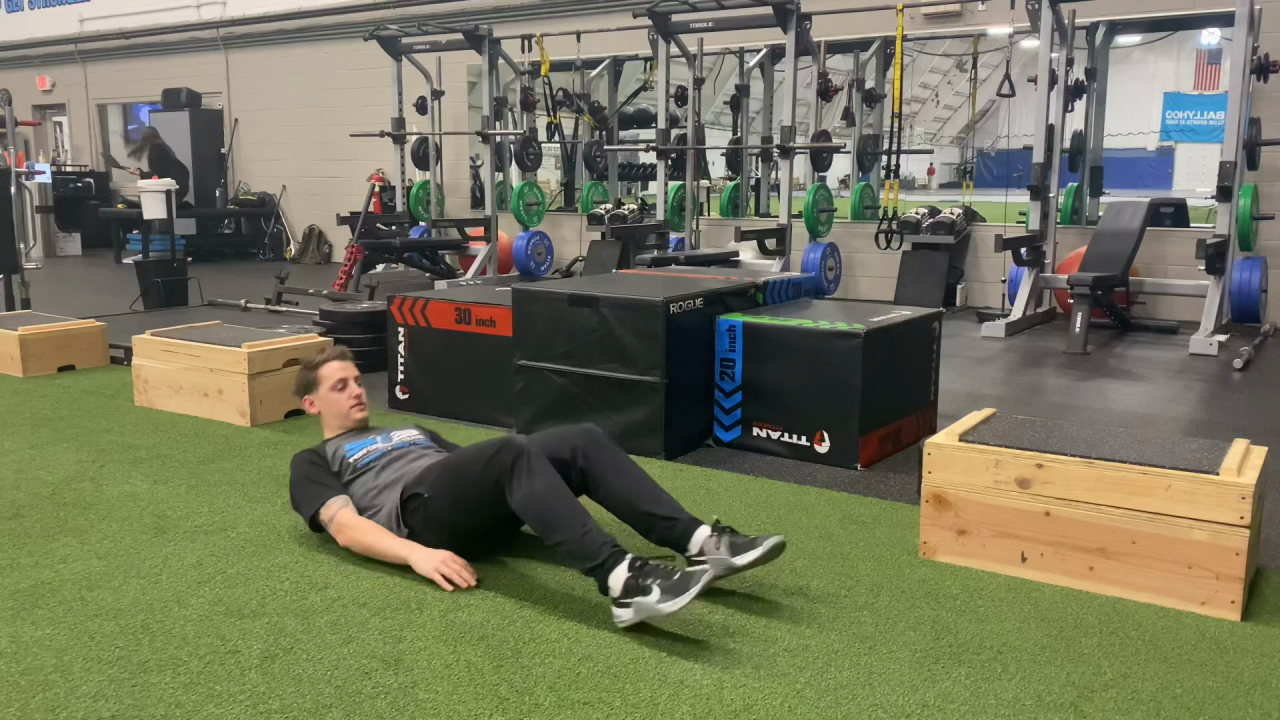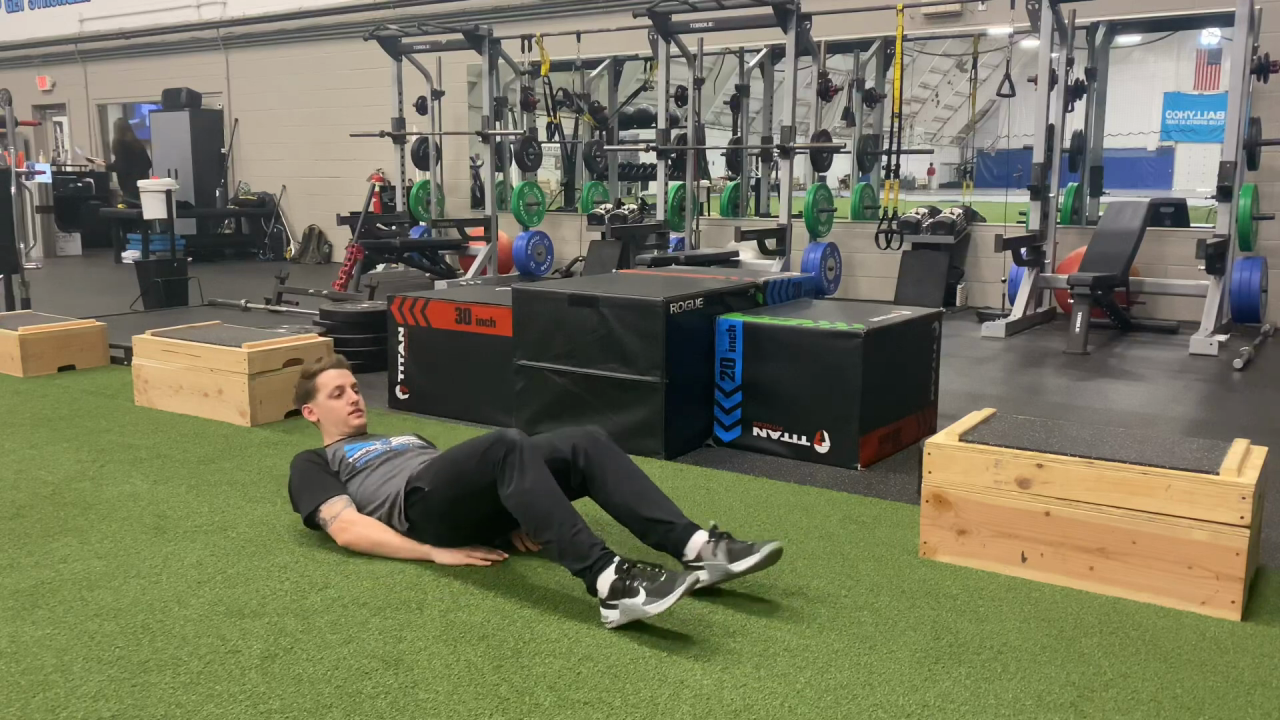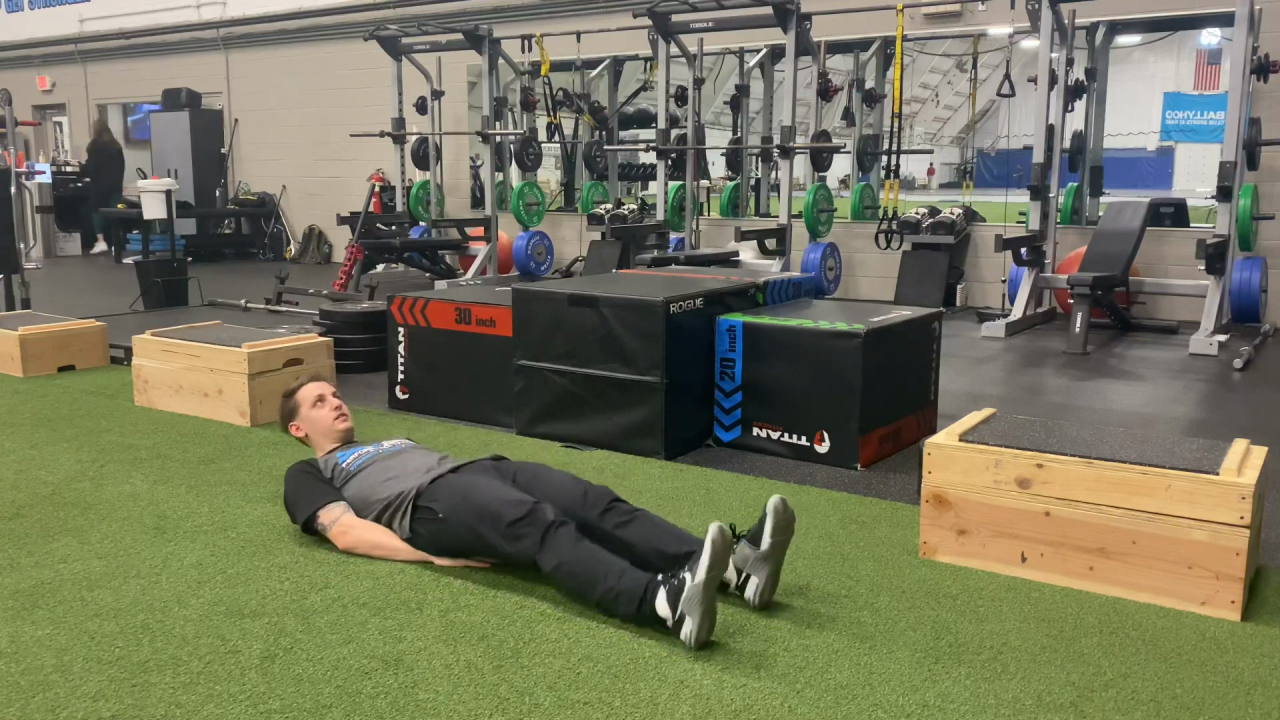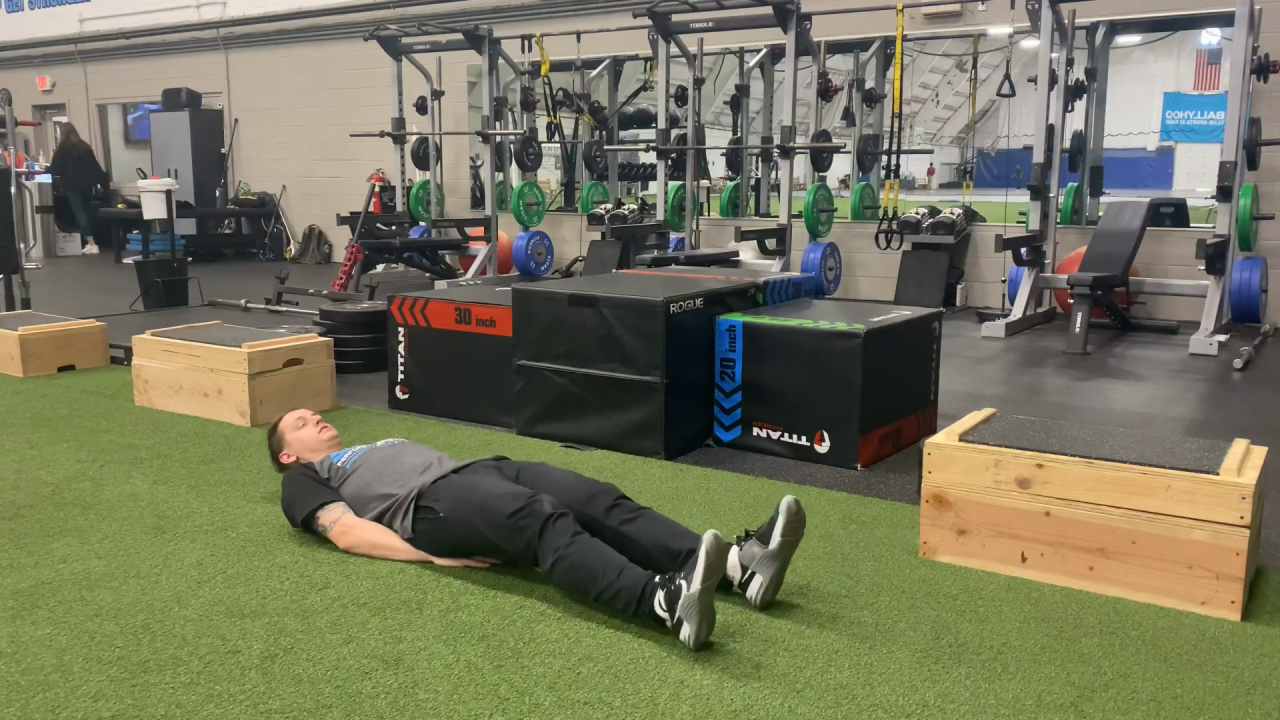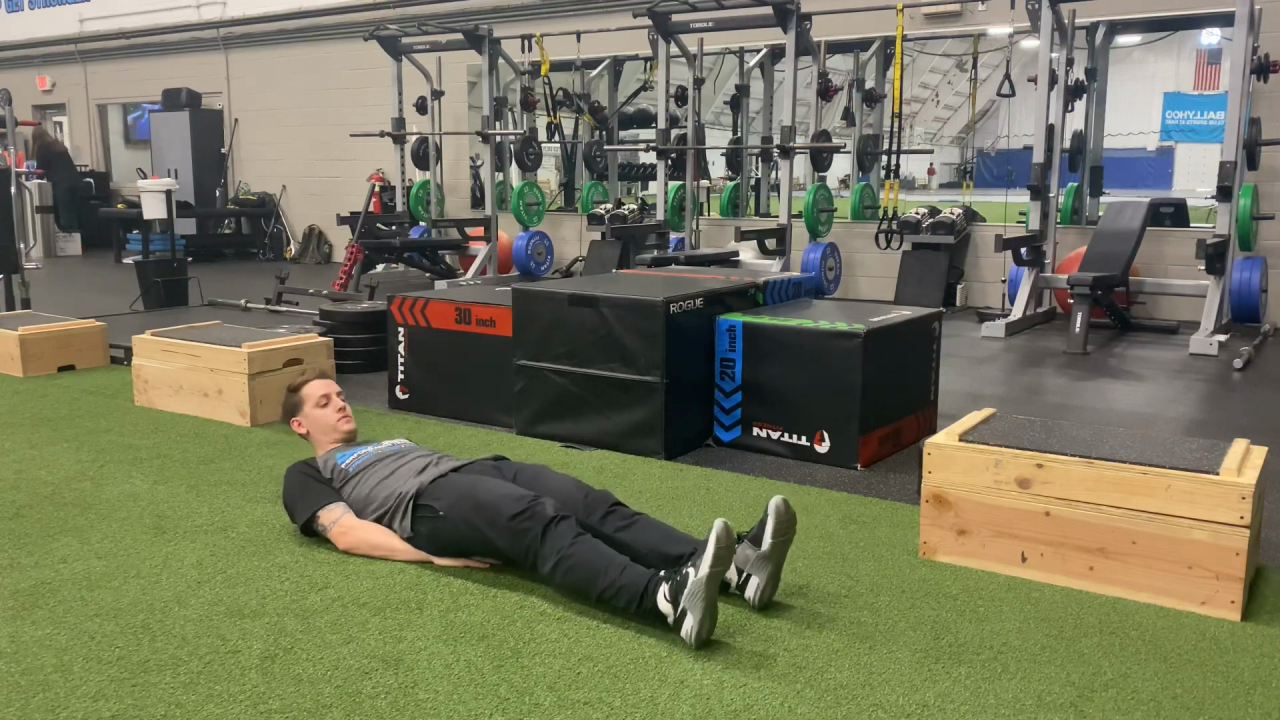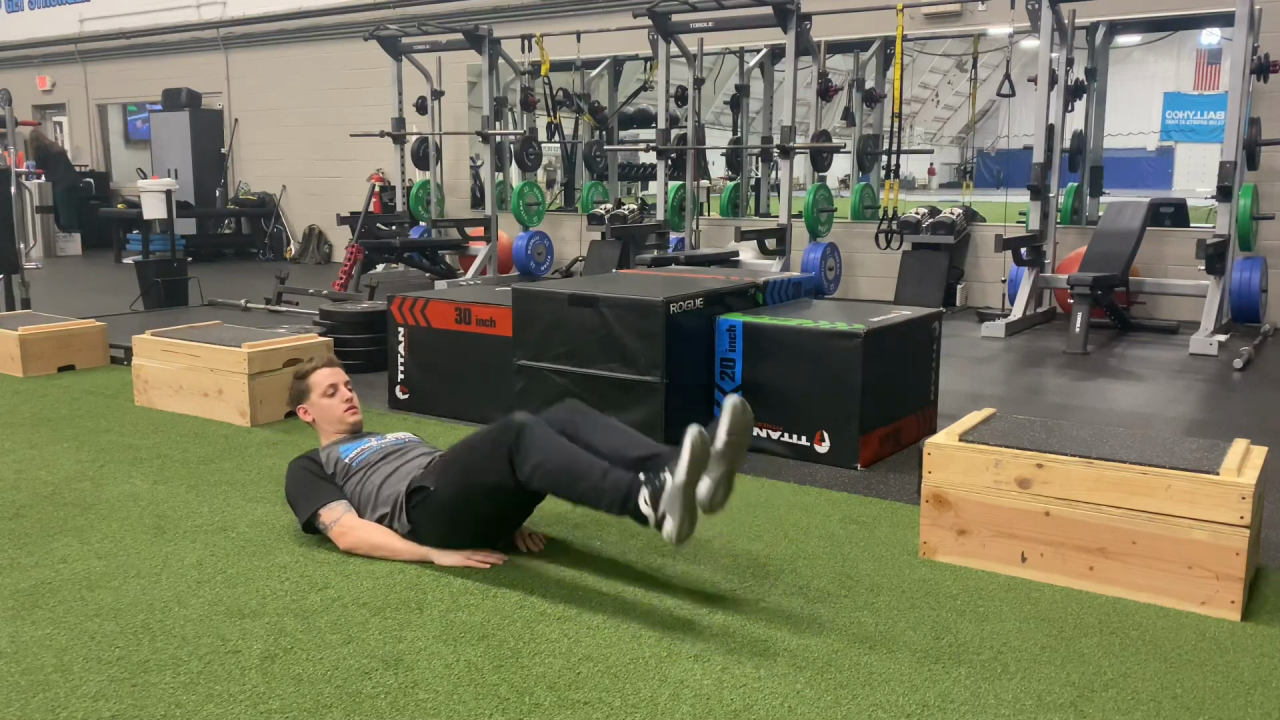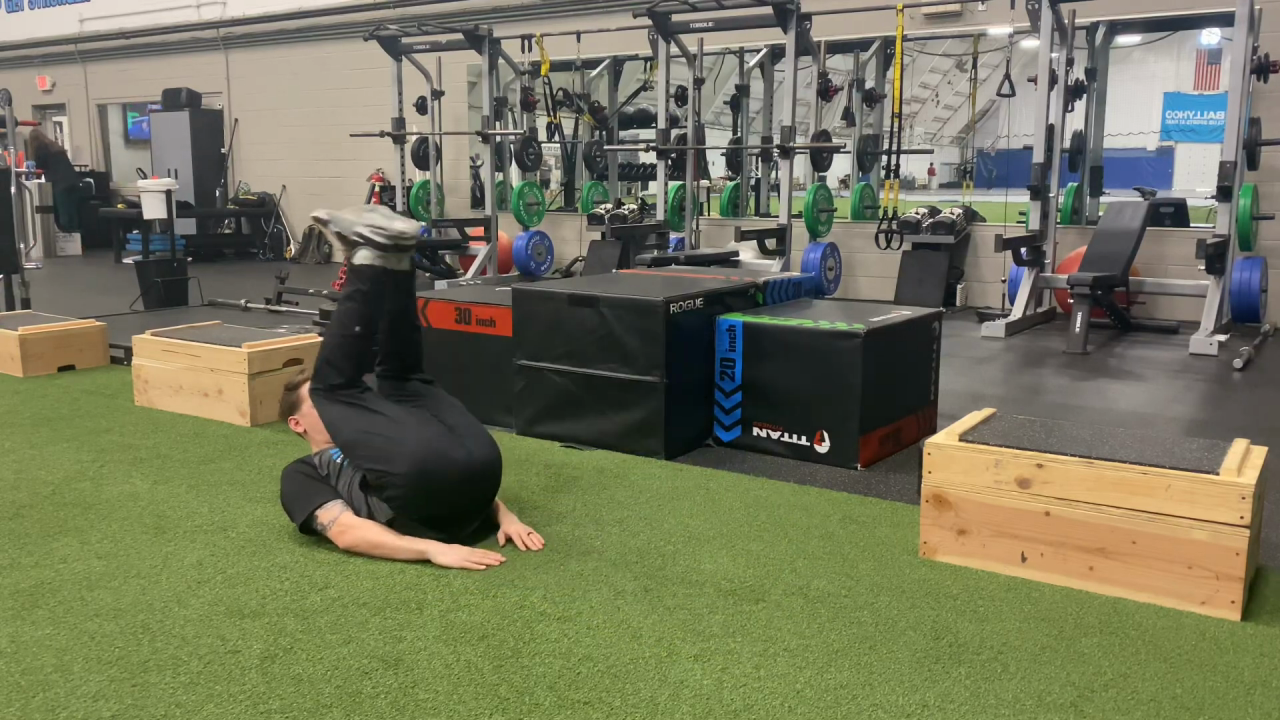
dt=0.7s
person 1, frame 1
left shoulder: (412, 429)
right shoulder: (314, 462)
left elbow: (475, 459)
right elbow: (346, 526)
left wrist: (545, 498)
right wrist: (415, 553)
left hip: (484, 515)
right hip: (417, 511)
left knee: (584, 442)
right knee: (512, 450)
left ankle: (703, 546)
right ankle: (623, 583)
person 1, frame 2
left shoulder: (404, 438)
right shoulder: (313, 465)
right elbow: (348, 529)
left wrist: (509, 518)
right wrist: (436, 552)
left hip: (478, 503)
right hip: (422, 505)
left knee: (587, 445)
right knee: (509, 446)
left ankle: (701, 549)
right ankle: (610, 582)
person 1, frame 3
left shoulder: (390, 443)
right shoulder: (308, 476)
right elbow: (346, 533)
right wrist: (434, 554)
right hip: (429, 505)
left knee: (597, 506)
right knee: (544, 530)
left ankle: (733, 566)
right ankle: (669, 602)
person 1, frame 4
left shoulder: (382, 447)
right shoulder: (306, 481)
right elbow: (347, 533)
right wrist: (434, 556)
right hip: (431, 500)
left knee: (602, 503)
right knee: (542, 521)
left ankle: (737, 563)
right ankle: (666, 599)
person 1, frame 5
left shoulder: (389, 445)
right shoulder: (308, 476)
right elbow: (347, 533)
right wrist: (433, 555)
right hip: (430, 505)
left knee: (593, 506)
right knee: (542, 523)
left ankle: (734, 568)
right ankle: (668, 597)
person 1, frame 6
left shoulder: (393, 436)
right shoulder: (311, 468)
right elbow: (348, 533)
left wrist: (509, 518)
right wrist: (434, 553)
left hip: (476, 509)
right hip: (428, 515)
left knee: (567, 418)
right knee: (519, 434)
left ankle: (681, 478)
right ankle: (653, 503)
person 1, frame 7
left shoulder: (367, 451)
right shoulder: (304, 473)
right elbow: (345, 532)
left wrist: (505, 515)
right wrist: (432, 549)
right hip: (422, 497)
left knee: (399, 378)
right knee: (334, 383)
left ankle: (385, 255)
right ankle: (374, 257)
